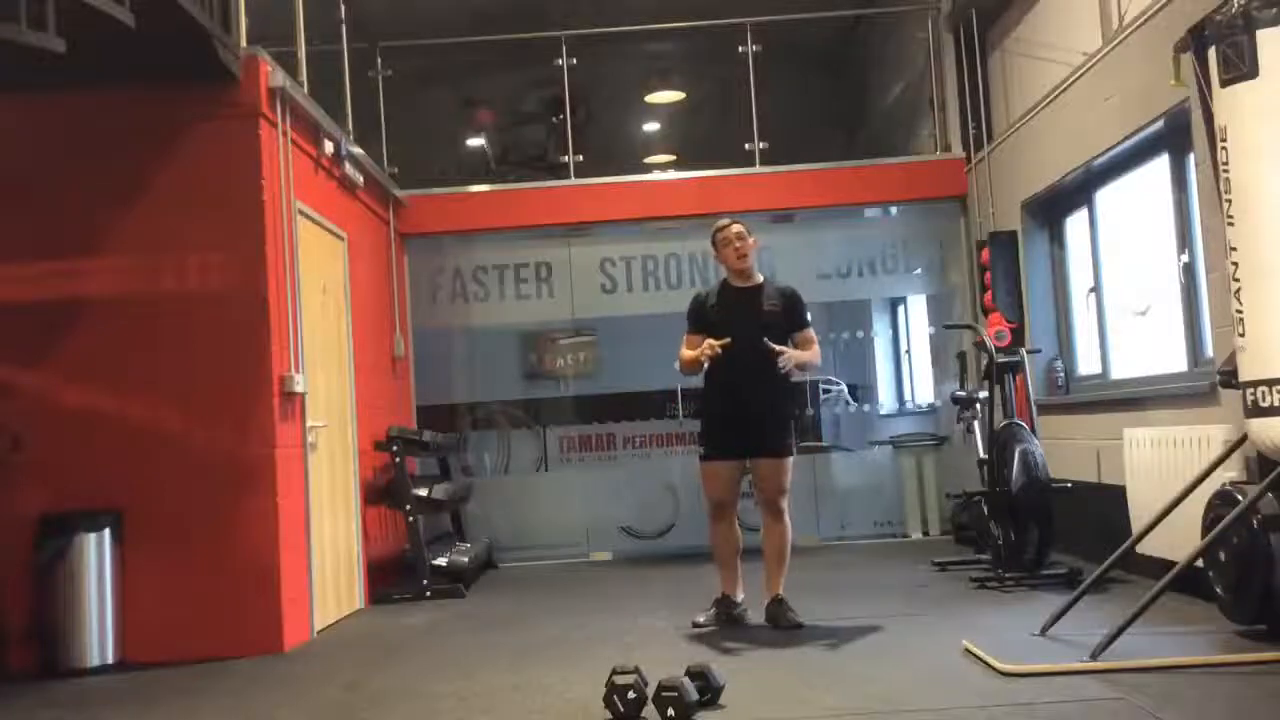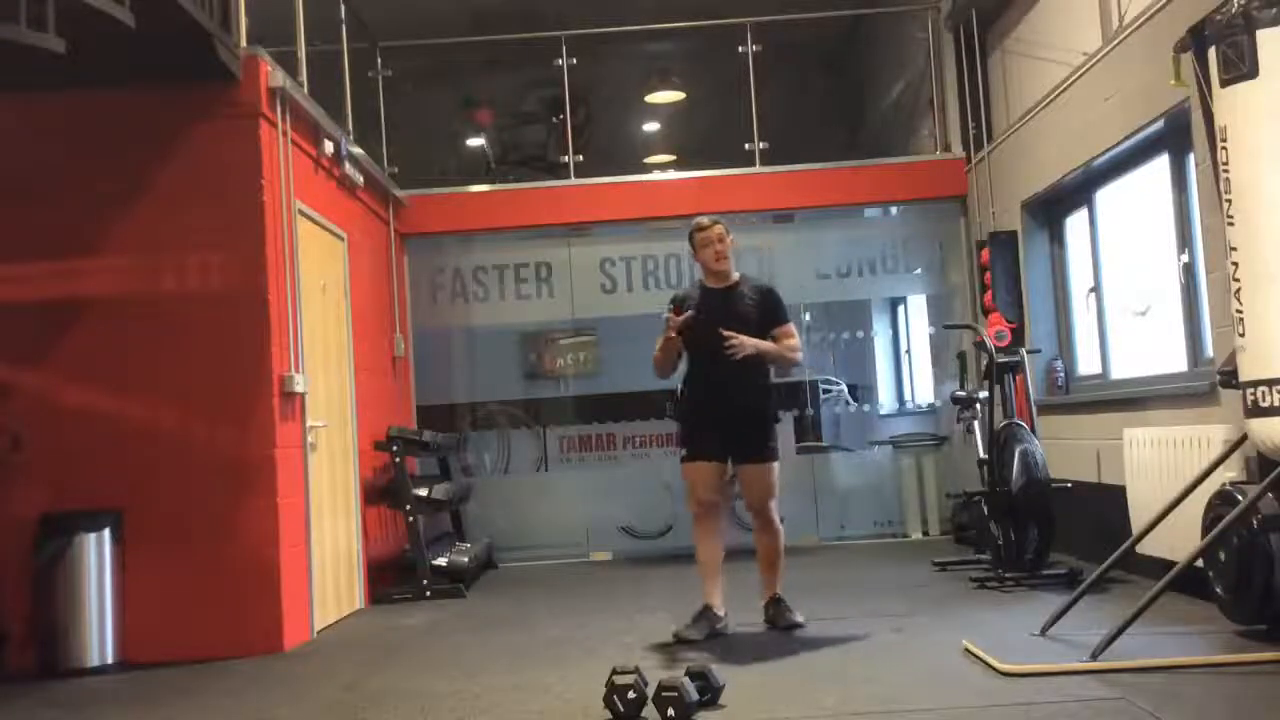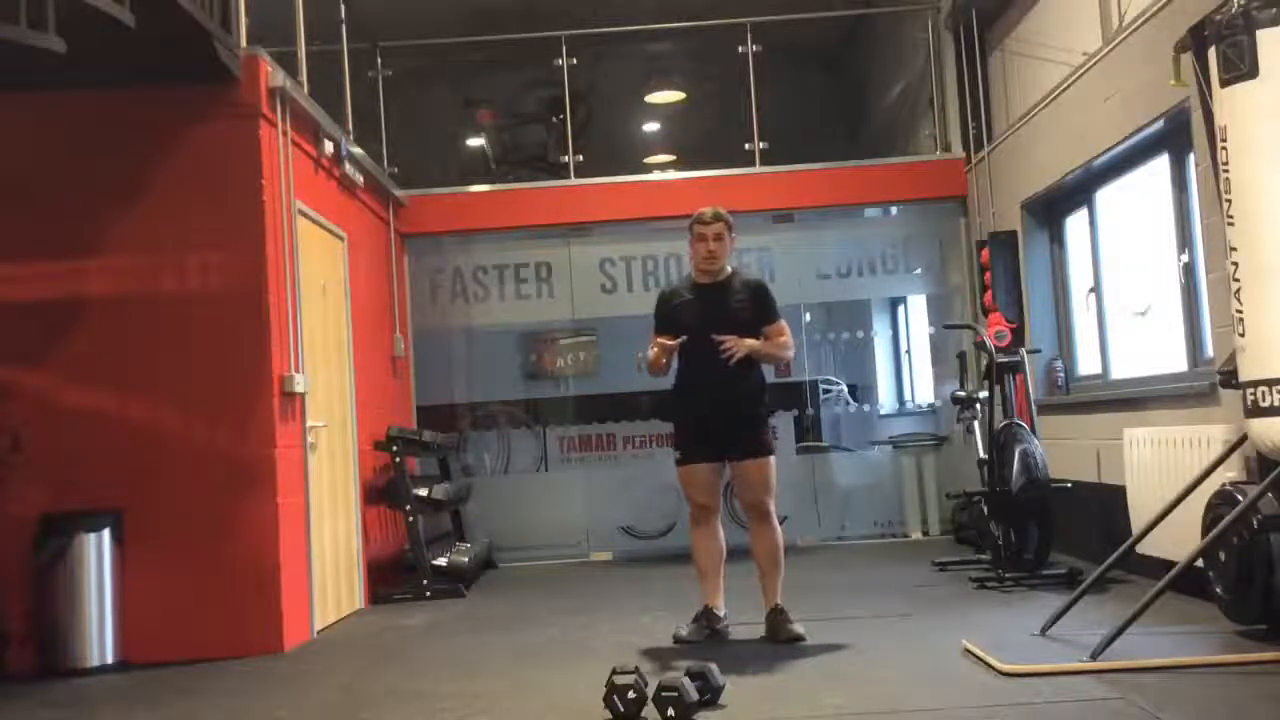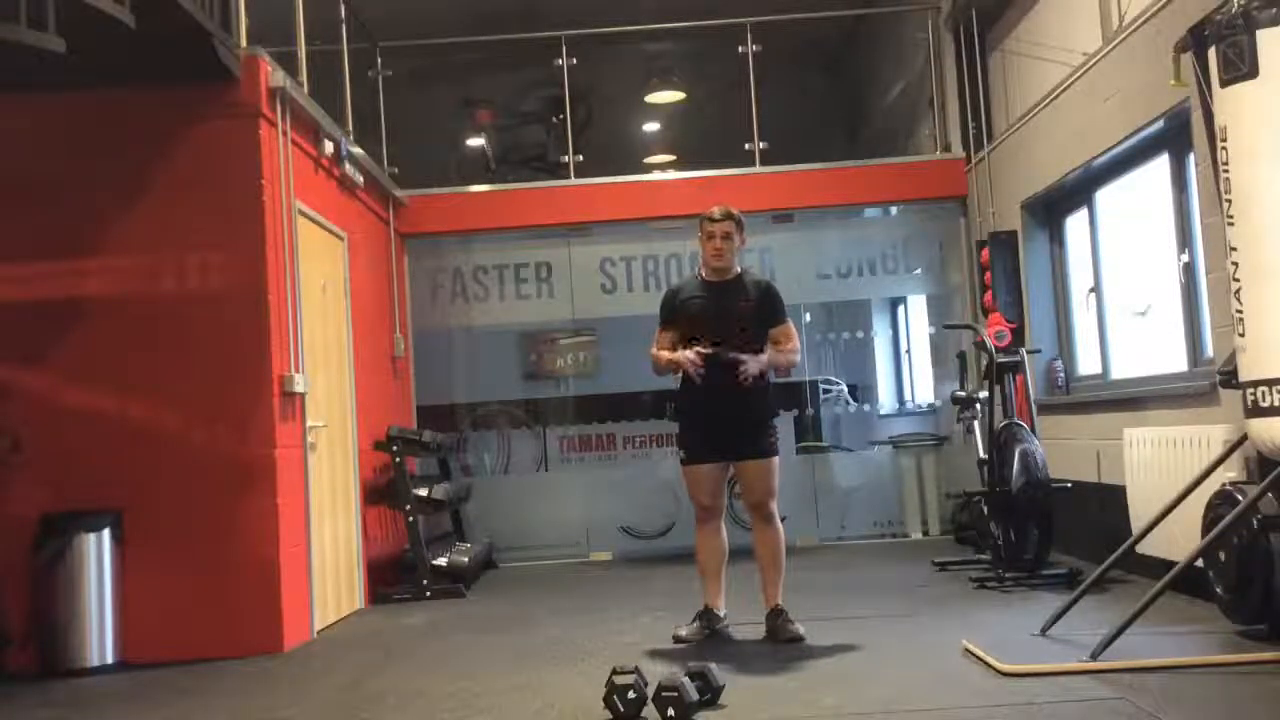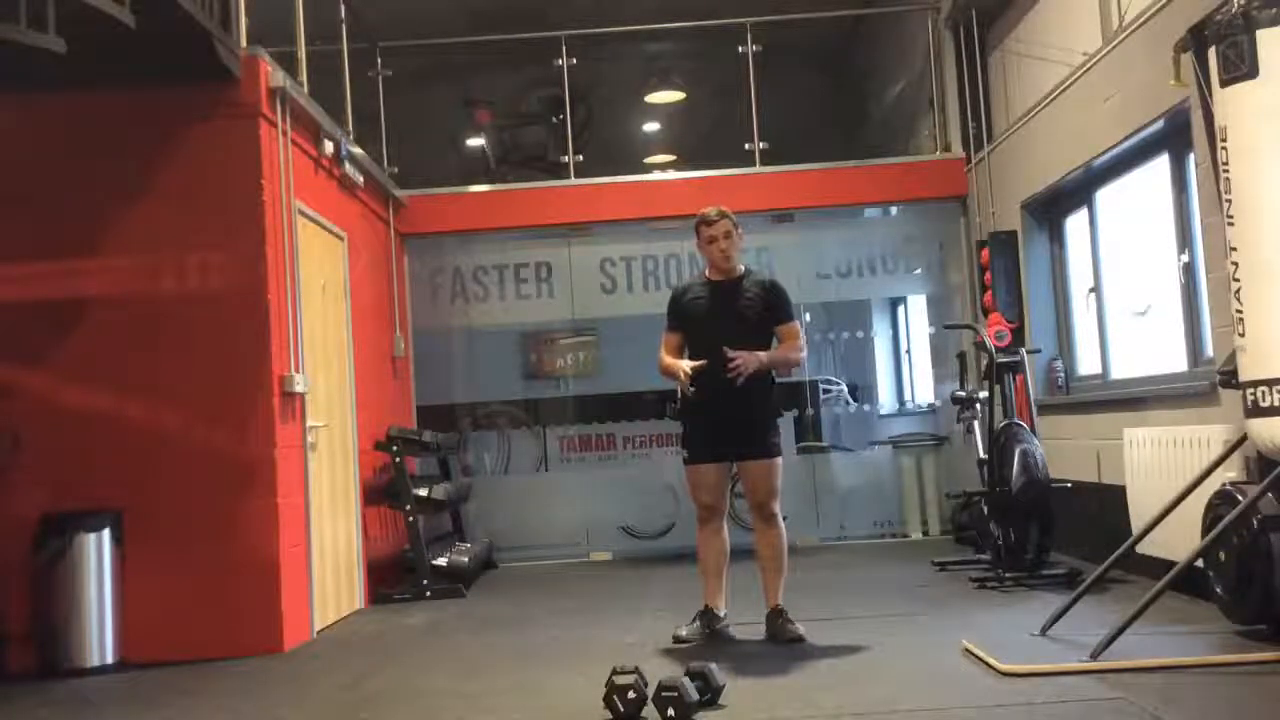
dt=1s
person 1, frame 1
left shoulder: (785, 296)
right shoulder: (705, 302)
left elbow: (814, 352)
right elbow: (685, 361)
left wrist: (795, 356)
right wrist: (700, 354)
left hip: (772, 417)
right hip: (720, 419)
left knee: (775, 506)
right knee: (720, 509)
left ankle: (775, 599)
right ankle: (730, 599)
person 1, frame 2
left shoulder: (762, 295)
right shoulder: (683, 303)
left elbow: (794, 352)
right elbow: (663, 369)
left wrist: (758, 345)
right wrist: (668, 339)
left hip: (754, 418)
right hip: (701, 421)
left knee: (765, 511)
right knee: (706, 511)
left ankle: (773, 599)
right ankle: (713, 609)
person 1, frame 3
left shoulder: (753, 290)
right shoulder: (672, 298)
left elbow: (786, 348)
right elbow: (656, 365)
left wrist: (751, 345)
right wrist: (658, 355)
left hip: (747, 417)
right hip: (694, 421)
left knee: (761, 509)
right knee: (702, 512)
left ankle: (775, 610)
right ankle: (712, 612)
person 1, frame 4
left shoulder: (761, 290)
right shoulder: (679, 295)
left elbow: (792, 350)
right elbow: (657, 357)
left wrist: (762, 361)
right wrist: (678, 357)
left hip: (752, 417)
right hip: (699, 420)
left knee: (764, 510)
right knee: (707, 513)
left ankle: (775, 611)
right ankle: (713, 611)
person 1, frame 5
left shoulder: (766, 289)
right shoulder: (684, 295)
left elbow: (796, 349)
right elbow: (666, 353)
left wrist: (760, 358)
right wrist: (678, 368)
left hip: (755, 417)
right hip: (703, 420)
left knee: (767, 510)
right knee: (709, 513)
left ankle: (776, 611)
right ankle: (713, 612)
